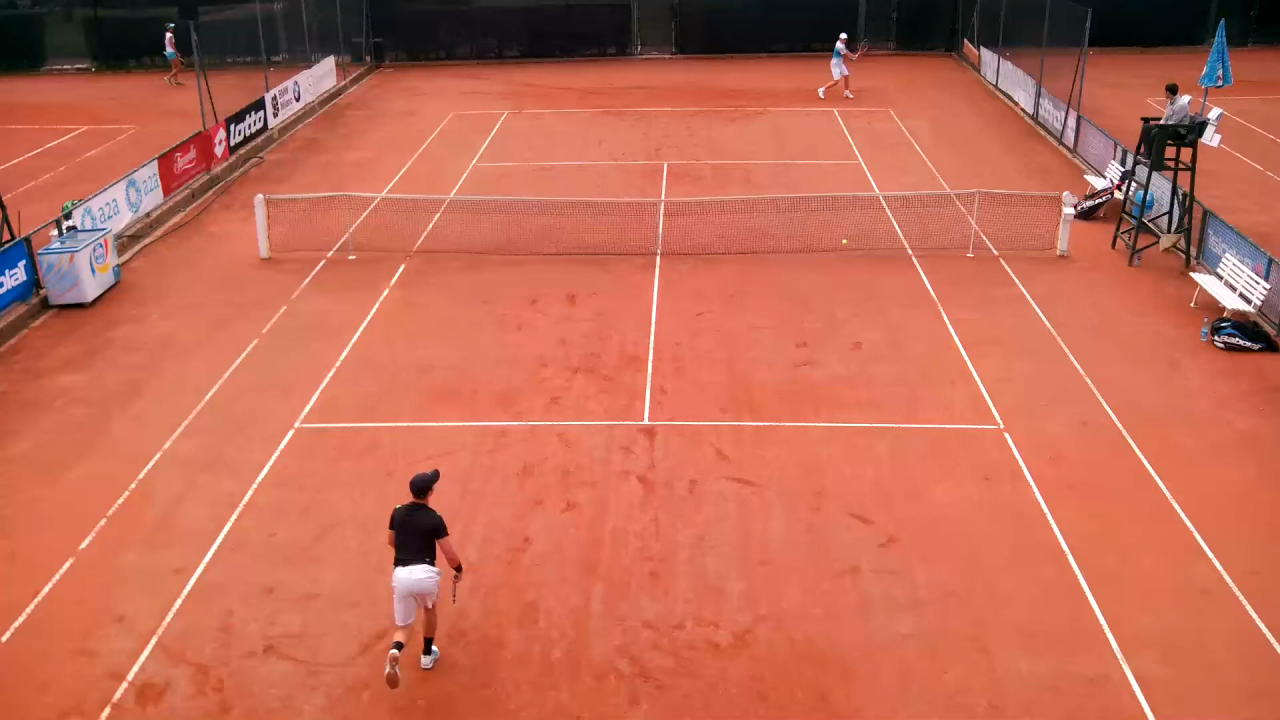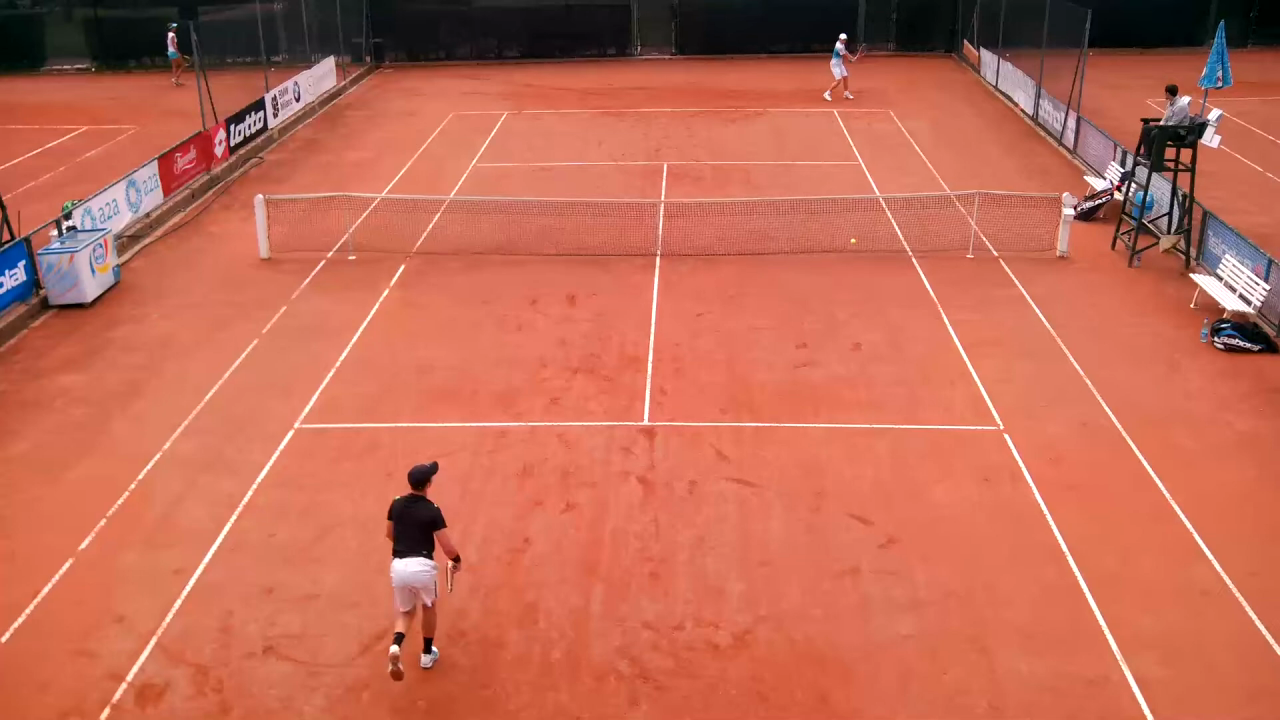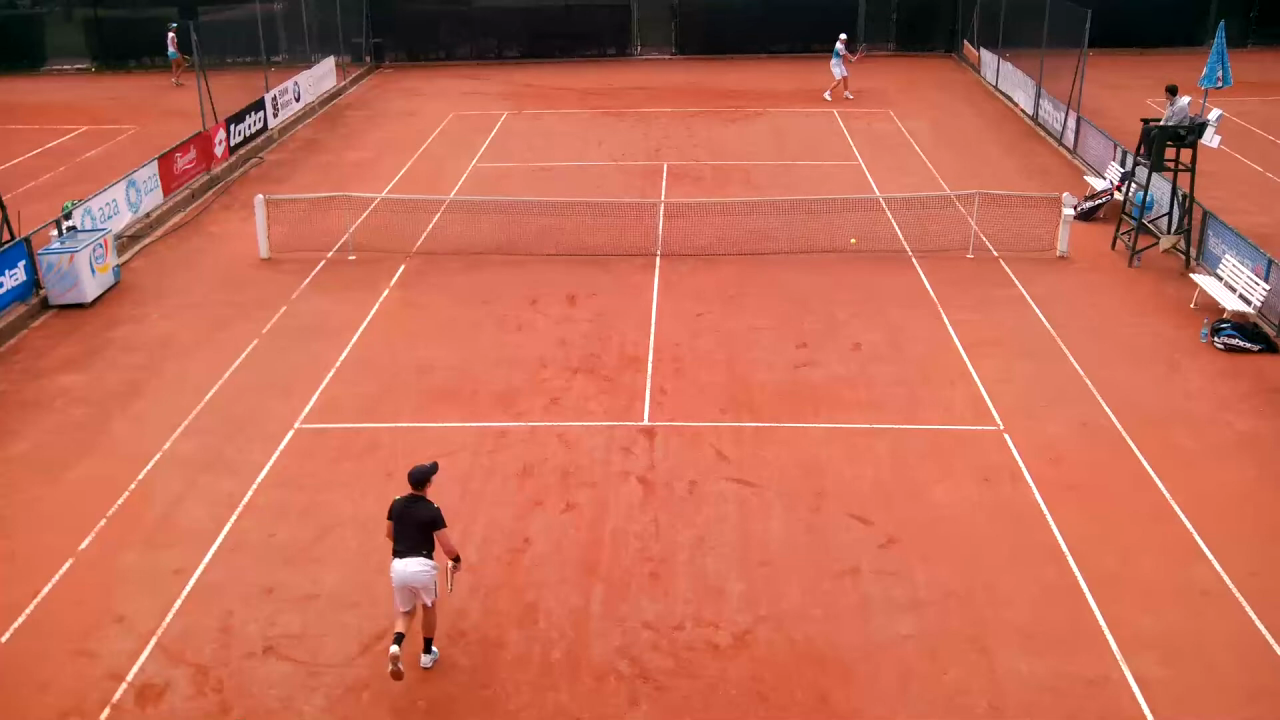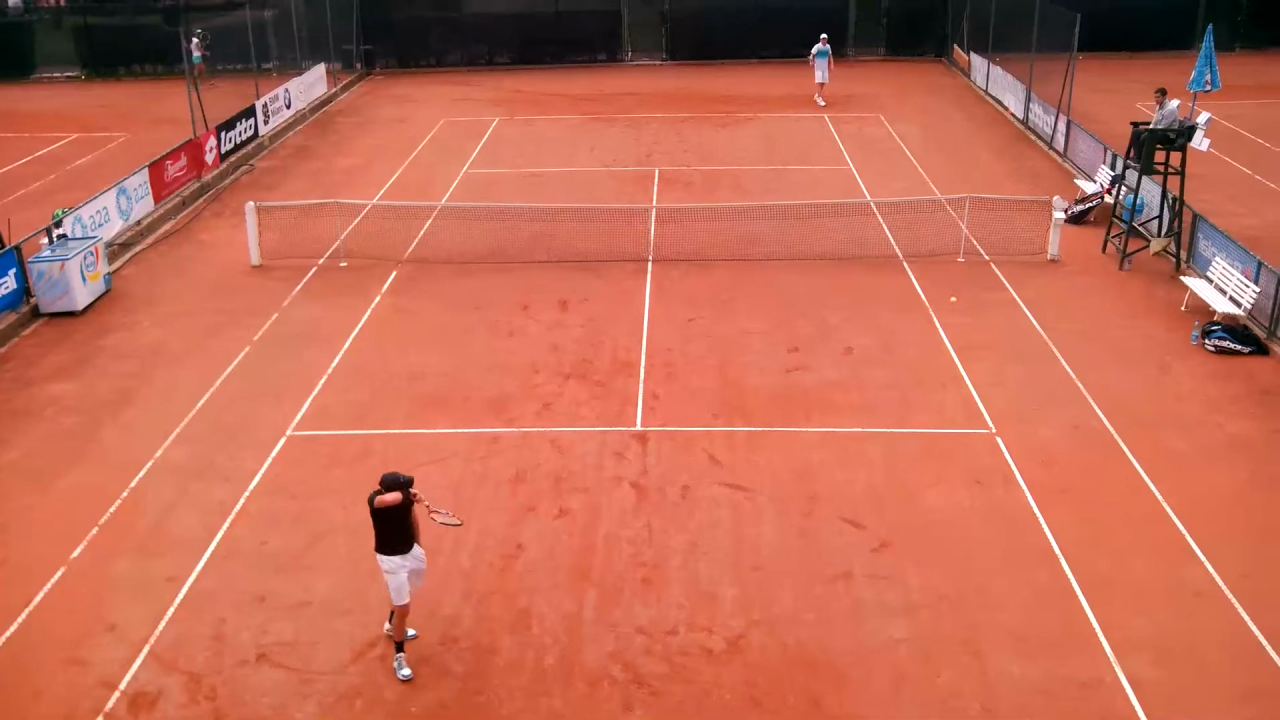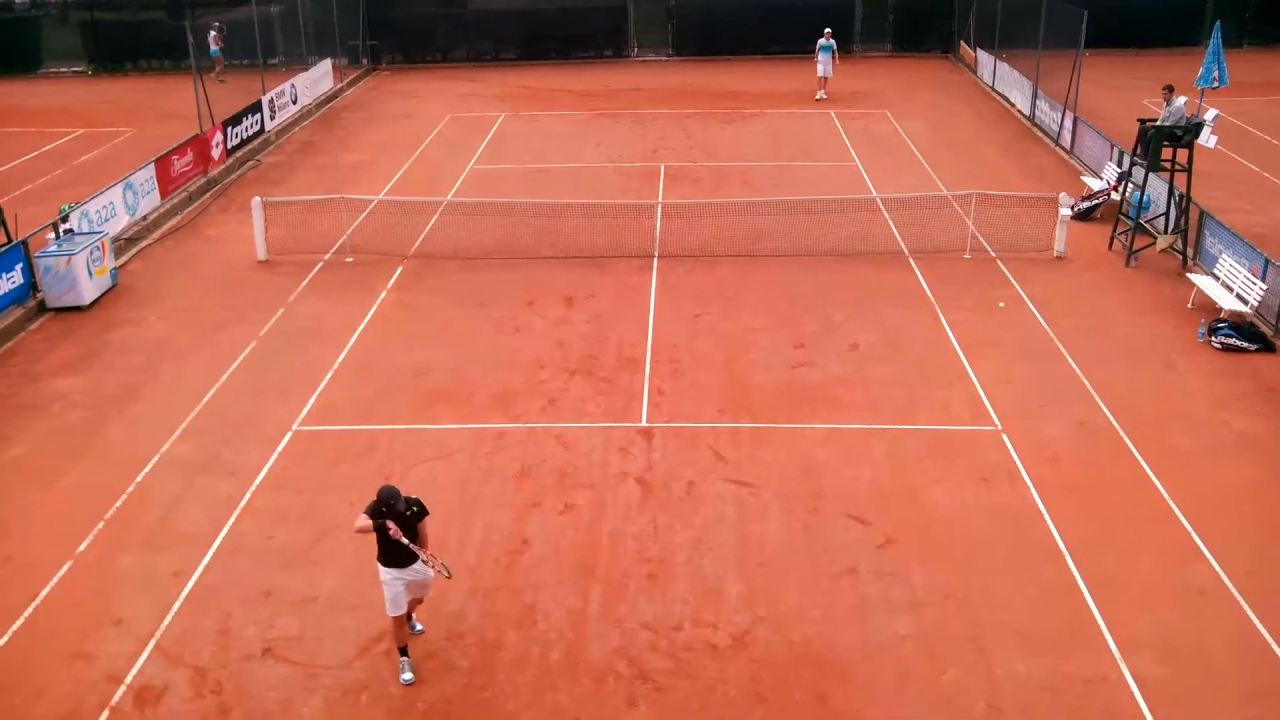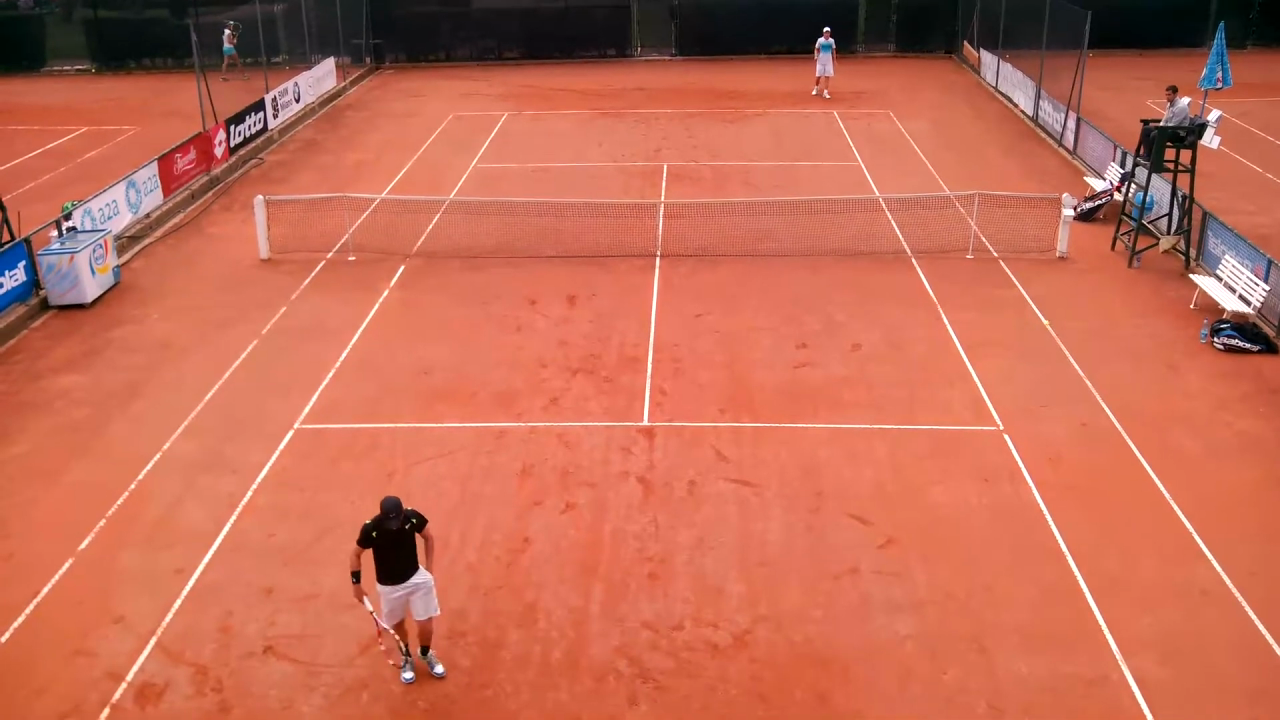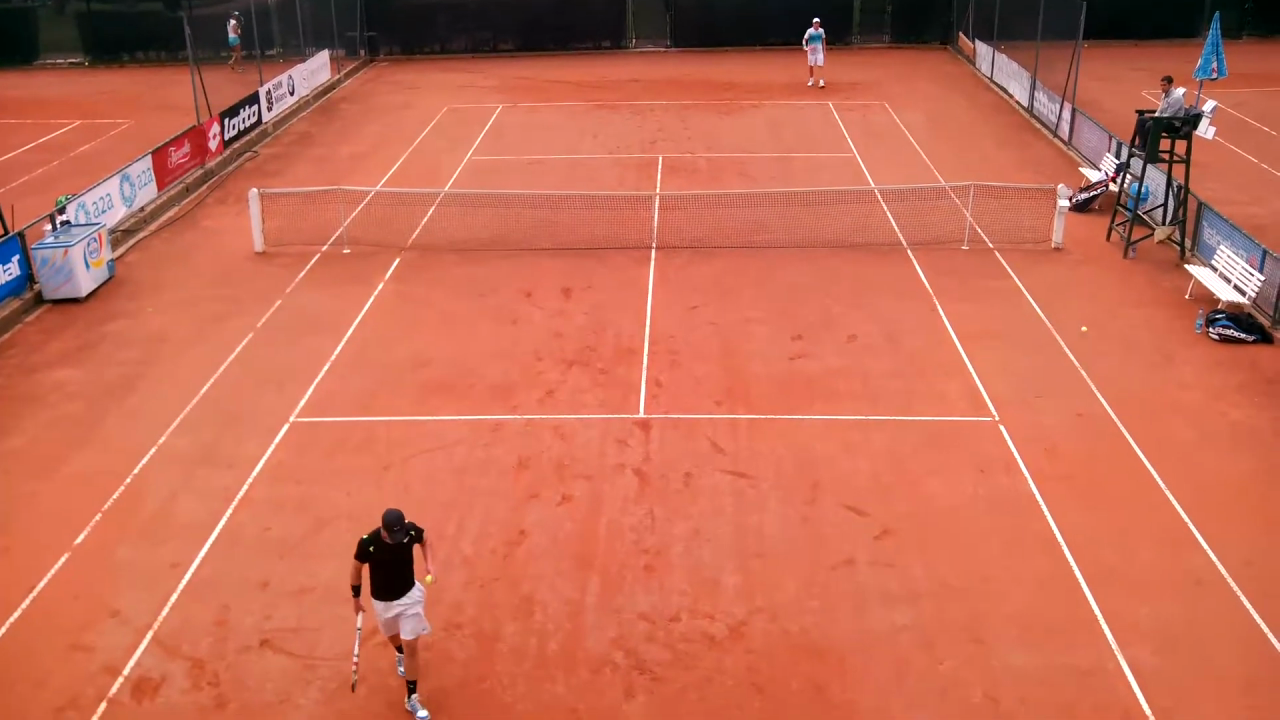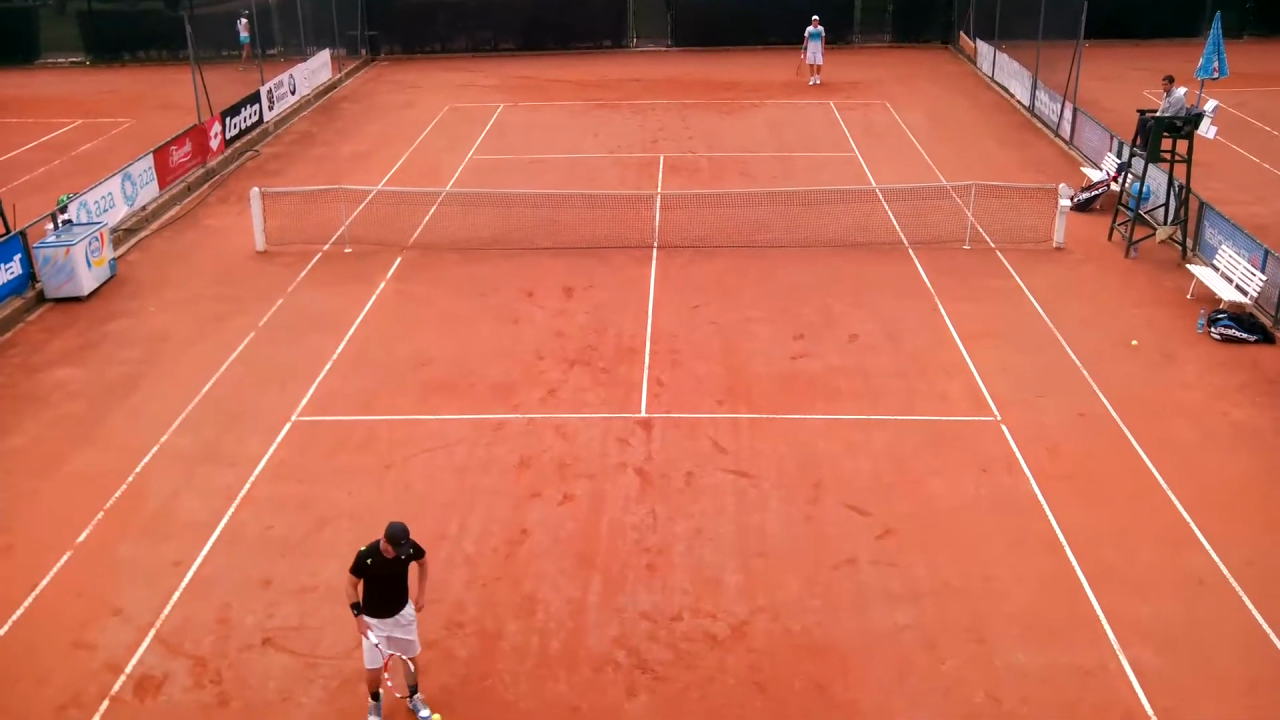
dt=0.3s
person 1, frame 1
left shoulder: (398, 513)
right shoulder: (434, 519)
right elbow: (450, 555)
right wrist: (459, 571)
left hip: (401, 575)
right hip: (425, 574)
left knee: (403, 627)
right knee: (429, 608)
left ankle: (395, 652)
right ankle: (427, 654)
person 1, frame 2
left shoulder: (396, 504)
right shoulder: (432, 511)
right elbow: (447, 547)
right wrist: (457, 560)
left hip: (398, 566)
right hip: (422, 566)
left knee: (405, 612)
right knee: (428, 607)
left ankle: (396, 646)
right ankle: (427, 653)
person 1, frame 3
left shoulder: (396, 504)
right shoulder: (431, 511)
right elbow: (447, 548)
right wrist: (457, 561)
left hip: (398, 566)
right hip: (421, 566)
left knee: (405, 612)
right knee: (429, 607)
left ankle: (396, 646)
right ankle: (427, 653)
person 1, frame 4
left shoulder: (404, 494)
right shoulder: (376, 500)
right elbow: (389, 500)
left wrist: (417, 542)
right wrist: (408, 494)
left hip: (410, 551)
right hip: (391, 559)
left knee: (402, 592)
right knee: (403, 608)
left ankle: (393, 625)
right ankle: (399, 657)
person 1, frame 5
left shoulder: (415, 505)
right shoulder: (376, 509)
right elbow: (358, 526)
left wrist: (425, 559)
right wrist: (384, 525)
left hip: (415, 565)
right hip: (391, 571)
left knee: (418, 597)
right knee: (398, 618)
left ankle: (408, 619)
right ankle: (404, 660)
person 1, frame 6
left shoulder: (413, 517)
right shoulder: (371, 528)
left elbow: (428, 537)
right elbow: (355, 555)
left wrist: (429, 568)
right wrist: (356, 583)
left hip: (415, 578)
right hip: (388, 586)
left knee: (425, 627)
right knee: (397, 624)
left ankle: (426, 654)
right ankle: (406, 659)
person 1, frame 7
left shoulder: (411, 531)
right shoulder: (368, 543)
left elbow: (424, 540)
right elbow: (356, 569)
left wrist: (429, 565)
right wrist: (356, 597)
left hip: (409, 595)
right hip: (382, 601)
left knee: (412, 645)
right knee: (393, 636)
left ankle: (412, 698)
right ankle: (401, 651)
person 1, frame 8
left shoulder: (410, 547)
right shoulder: (366, 555)
left elbow: (423, 563)
right elbow: (351, 586)
left wrist: (420, 594)
right wrist: (358, 616)
left hip: (403, 613)
right hip: (374, 620)
left knee: (410, 658)
right knee: (373, 673)
left ankle: (414, 697)
right ankle: (375, 702)
